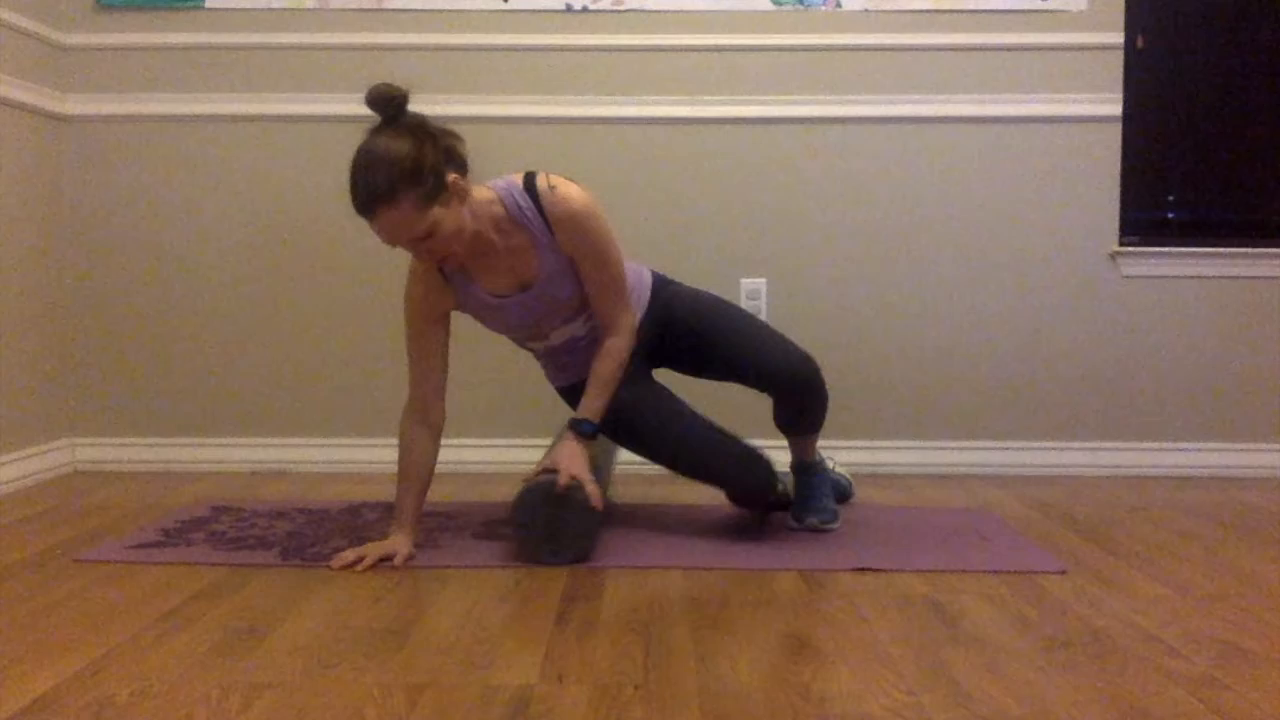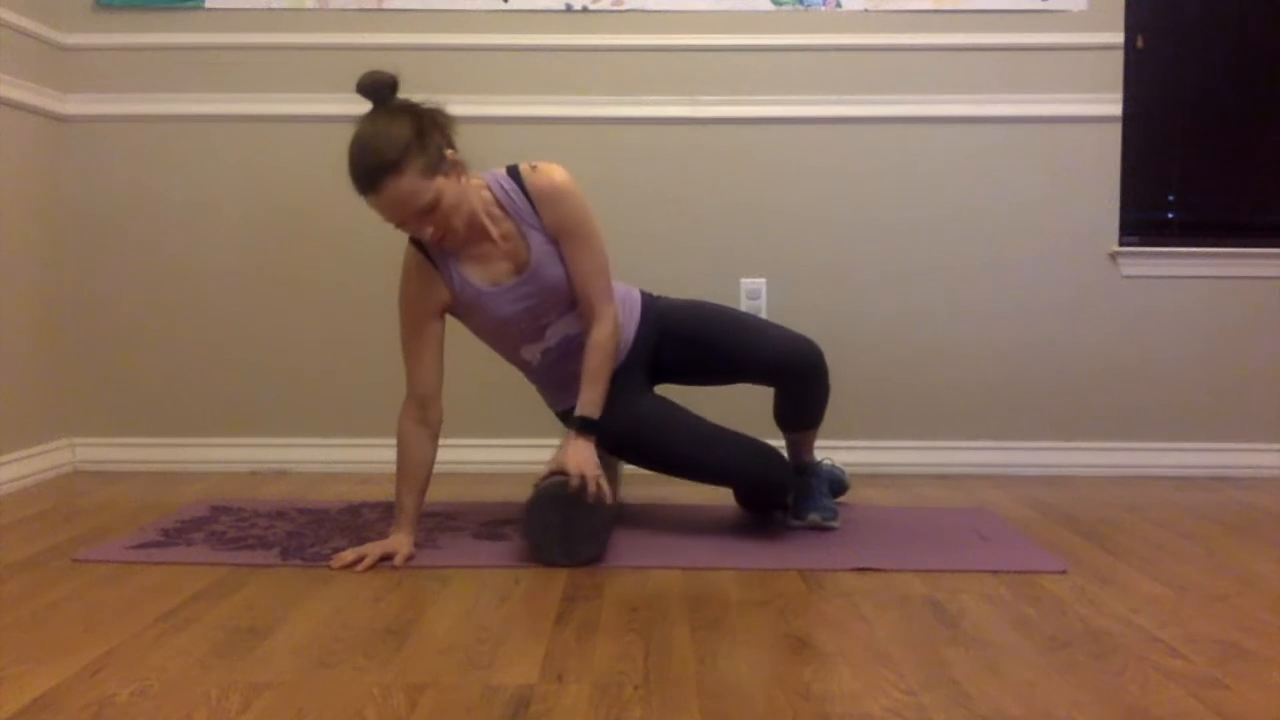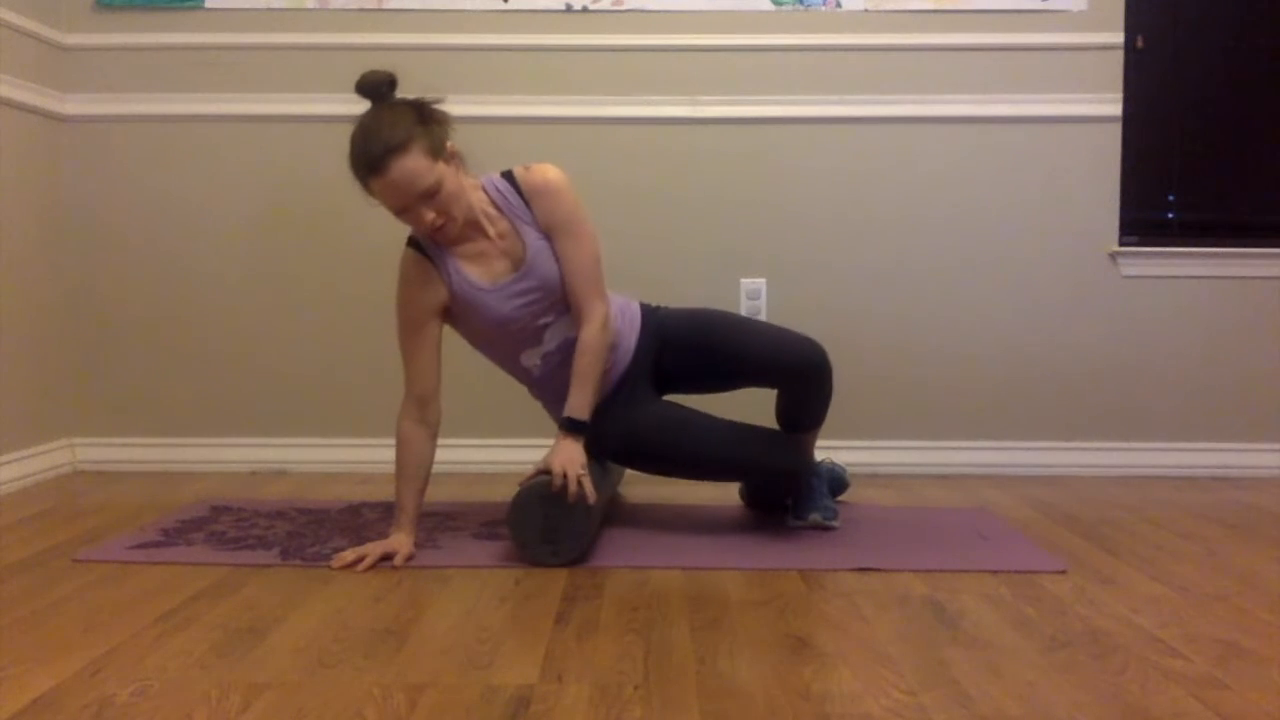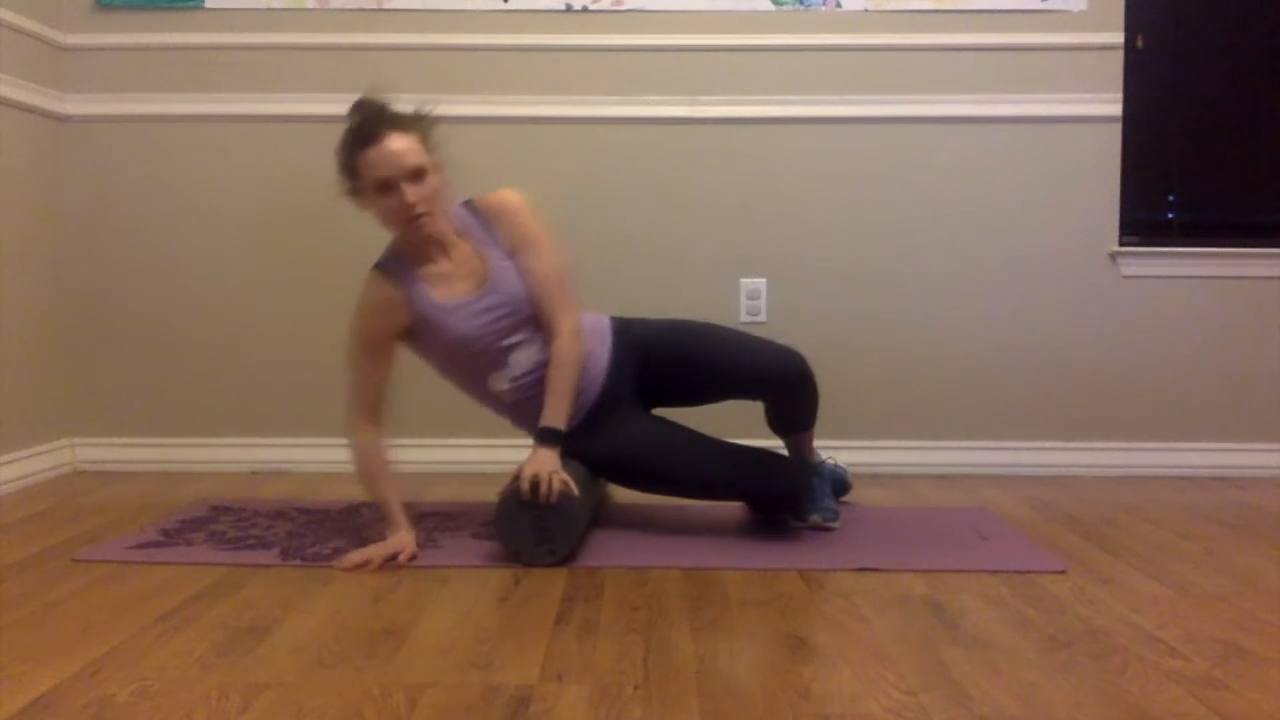
dt=0.5s
person 1, frame 1
left shoulder: (564, 207)
right shoulder: (432, 279)
left elbow: (620, 328)
right elbow: (424, 409)
left wrist: (577, 437)
right wrist: (402, 529)
left hip: (652, 308)
right hip: (586, 373)
left knee: (797, 374)
right knee: (745, 474)
left ankle: (809, 468)
right ankle: (774, 493)
person 1, frame 2
left shoulder: (547, 189)
right shoulder: (426, 271)
left elbow: (604, 318)
right elbow: (422, 408)
left wrist: (581, 435)
right wrist: (403, 528)
left hip: (641, 325)
right hip: (588, 388)
left knee: (801, 360)
right knee: (764, 475)
left ankle: (806, 469)
right ankle: (786, 488)
person 1, frame 3
left shoulder: (541, 188)
right shoulder: (423, 273)
left elbow: (595, 315)
right elbow: (420, 409)
left wrist: (570, 434)
right wrist: (403, 528)
left hip: (640, 336)
right hip: (606, 408)
left knee: (806, 361)
right knee: (780, 463)
left ankle: (805, 470)
right ankle: (780, 488)
person 1, frame 4
left shoulder: (501, 212)
right shoulder: (388, 295)
left elbow: (566, 329)
right elbow: (364, 423)
left wrist: (547, 442)
right wrist: (398, 526)
left hip: (616, 353)
right hip: (586, 428)
left knee: (787, 372)
right knee: (783, 484)
left ankle: (808, 466)
right ankle: (801, 489)
